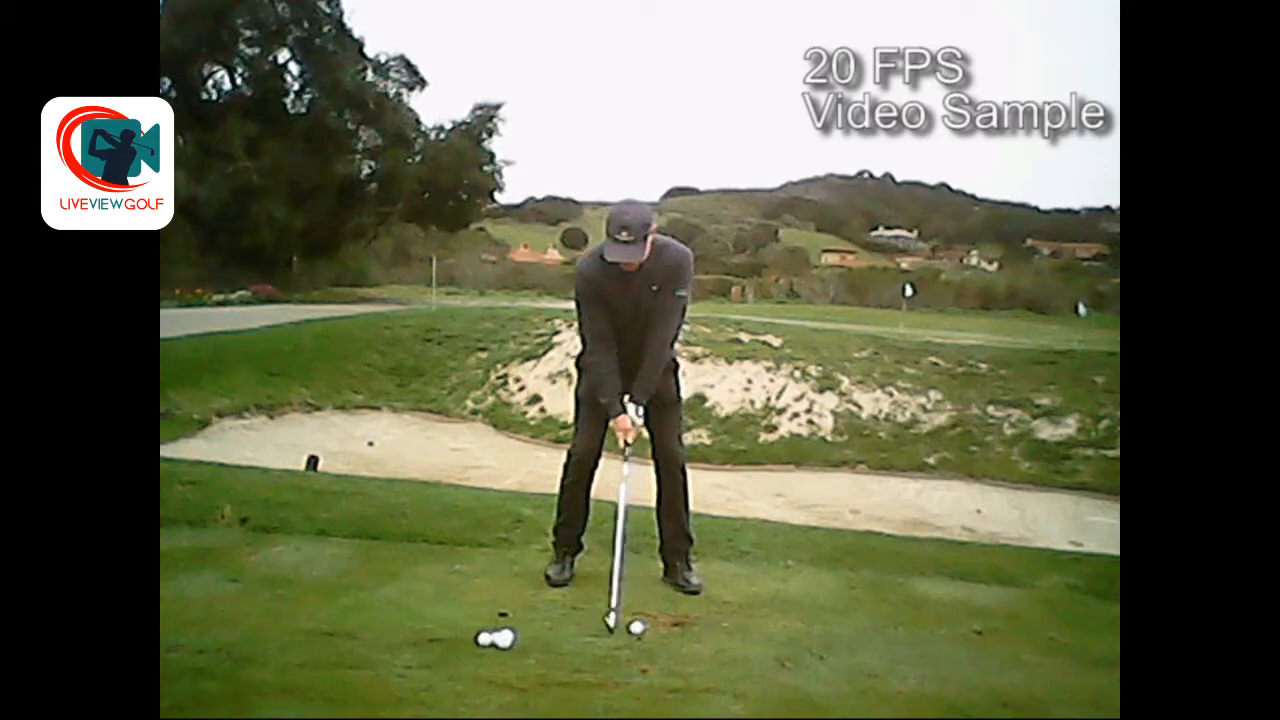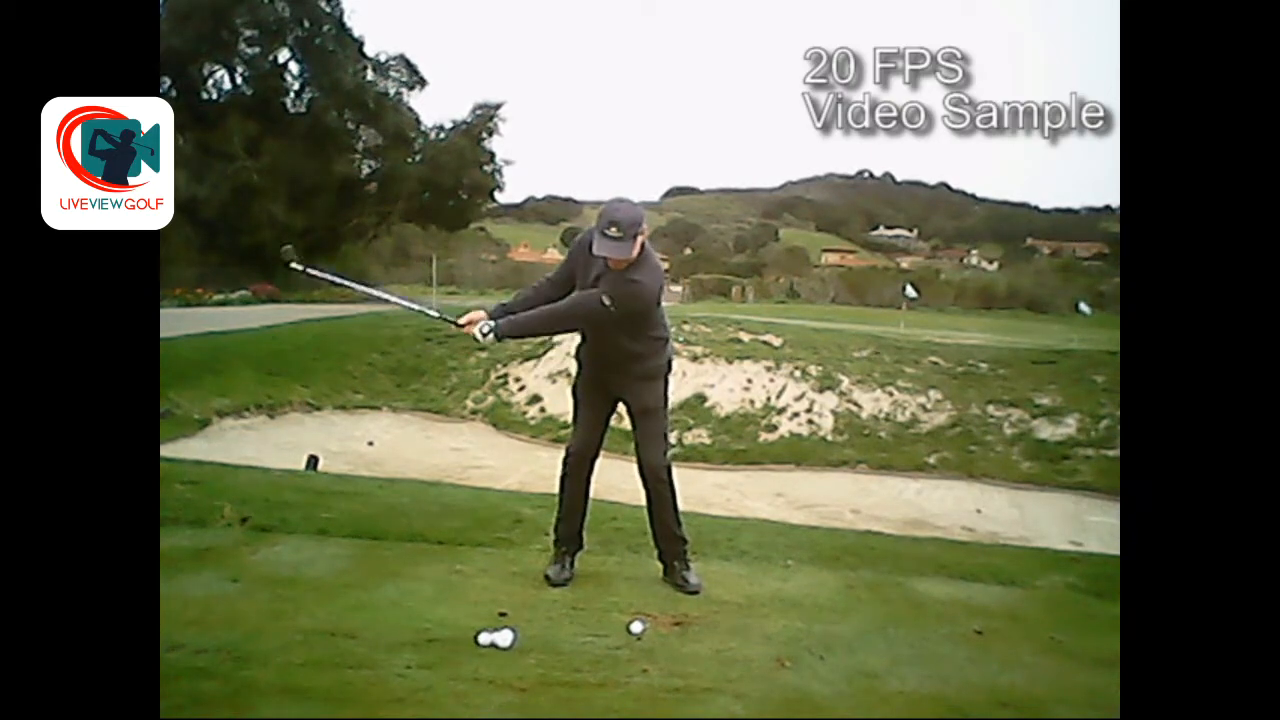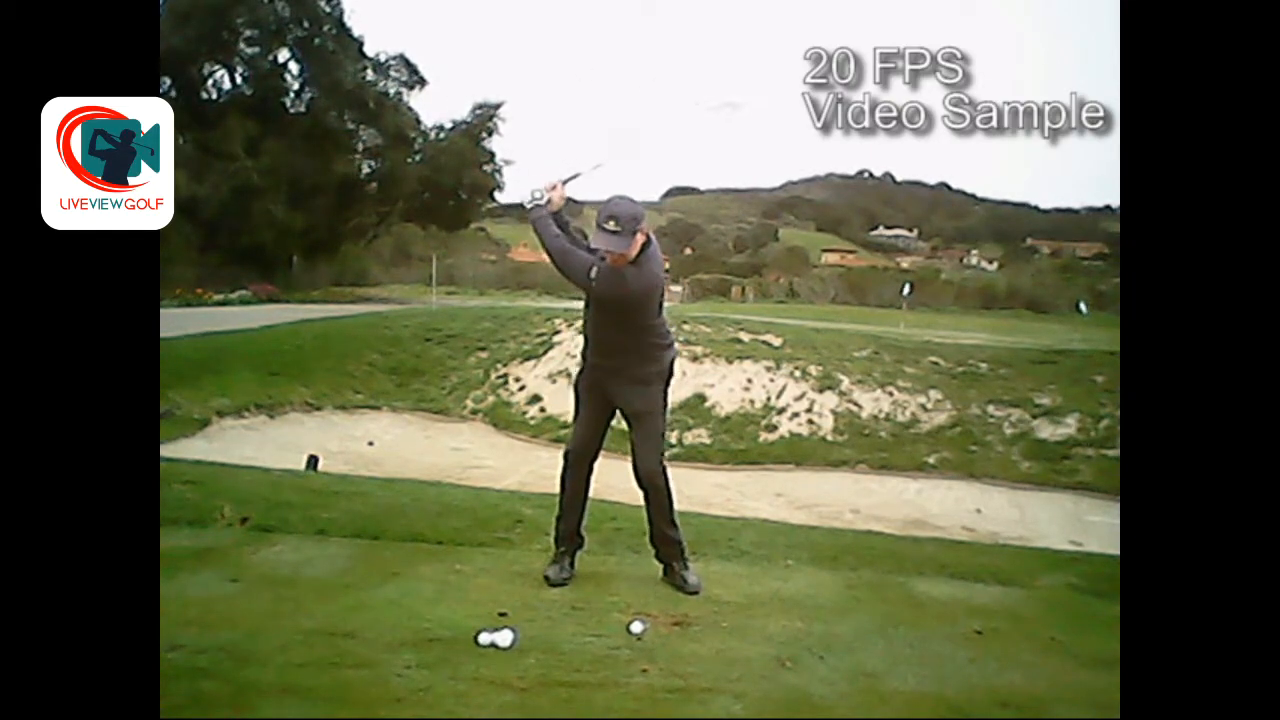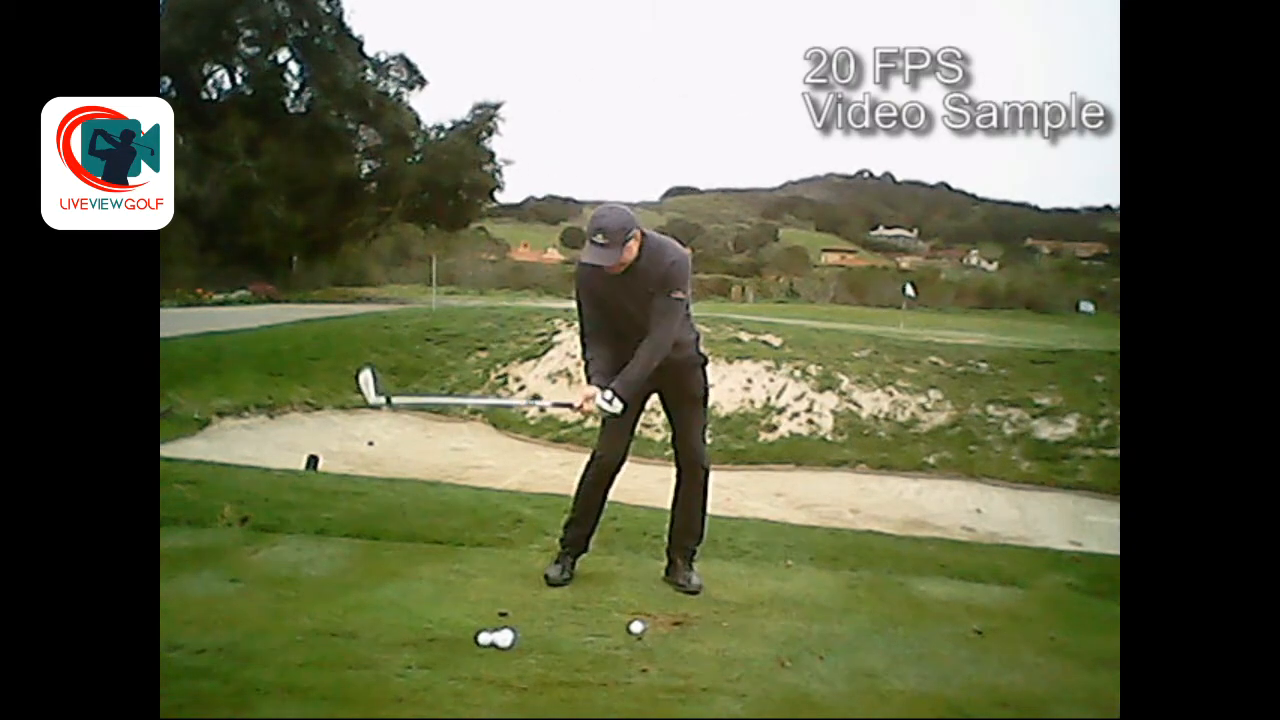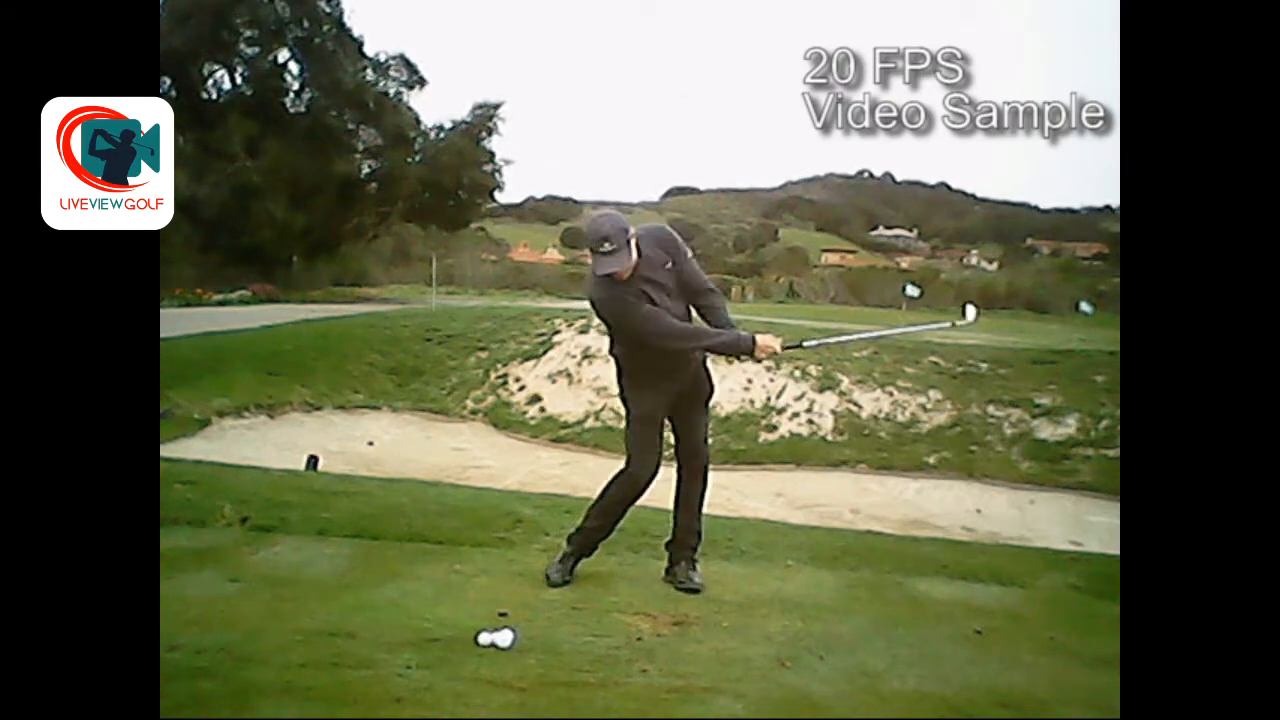
dt=1s
person 1, frame 1
left shoulder: (677, 260)
right shoulder: (589, 270)
left elbow: (661, 336)
right elbow: (598, 343)
left wrist: (638, 400)
right wrist: (614, 408)
left hip: (656, 369)
right hip: (602, 368)
left knee: (671, 458)
right knee: (582, 455)
left ankle: (677, 559)
right ankle: (565, 550)
person 1, frame 2
left shoulder: (641, 283)
right shoulder: (588, 242)
left elbow: (567, 315)
right elbow: (553, 286)
left wrist: (498, 328)
right wrist: (494, 313)
left hip: (643, 372)
right hip: (596, 366)
left knee: (654, 465)
right knee: (579, 455)
left ankle: (674, 559)
right ankle: (565, 549)
person 1, frame 3
left shoulder: (634, 281)
right shoulder: (621, 241)
left elbow: (566, 258)
right elbow: (580, 256)
left wrist: (539, 212)
right wrist: (556, 212)
left hip: (642, 376)
right hip: (599, 366)
left knee: (648, 468)
right knee: (578, 455)
left ankle: (673, 559)
right ankle: (566, 549)
person 1, frame 4
left shoulder: (672, 260)
right shoulder: (590, 270)
left elbow: (661, 337)
right elbow: (596, 334)
left wrist: (619, 390)
right wrist: (597, 381)
left hip: (679, 363)
right hip: (624, 364)
left knee: (693, 461)
right knee: (606, 457)
left ankle: (681, 559)
right ankle: (570, 549)
person 1, frame 5
left shoulder: (661, 239)
right shoulder: (605, 293)
left elbow: (702, 291)
right elbow: (676, 335)
left wrist: (733, 336)
right wrist: (746, 343)
left hip: (689, 366)
right hip: (645, 378)
left knee: (694, 461)
right knee: (640, 470)
left ankle: (682, 558)
right ankle: (575, 549)
